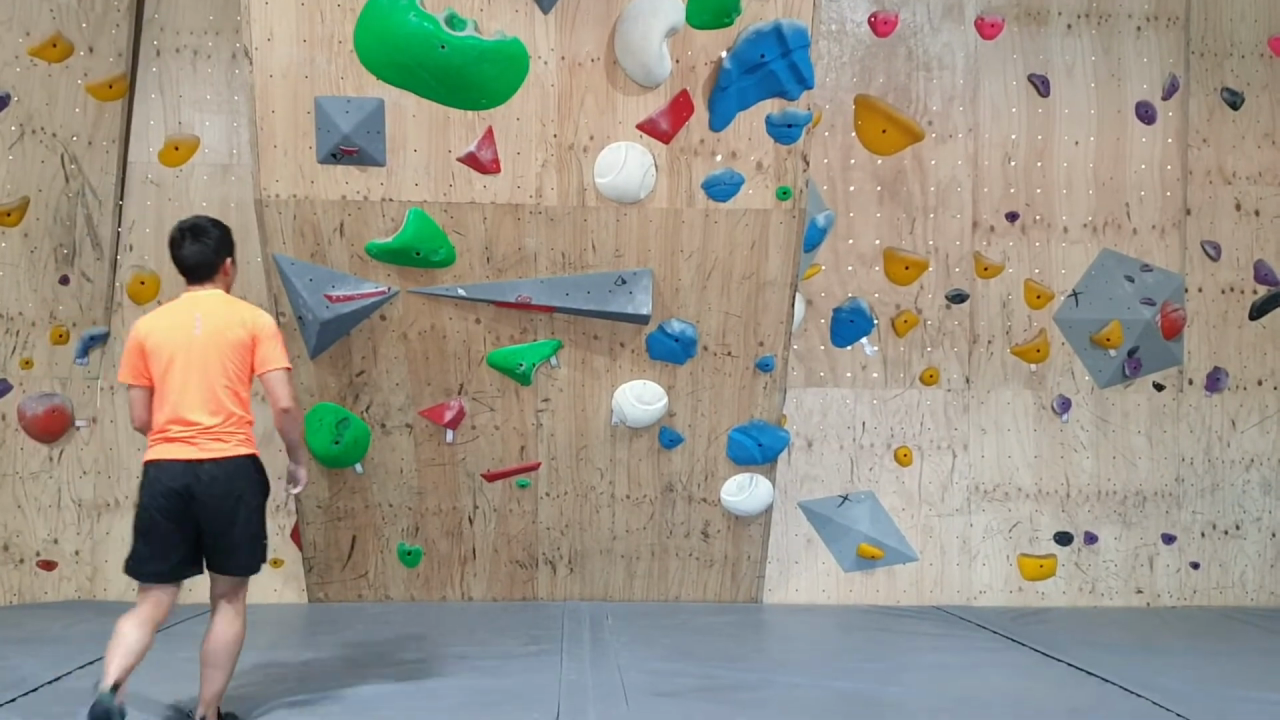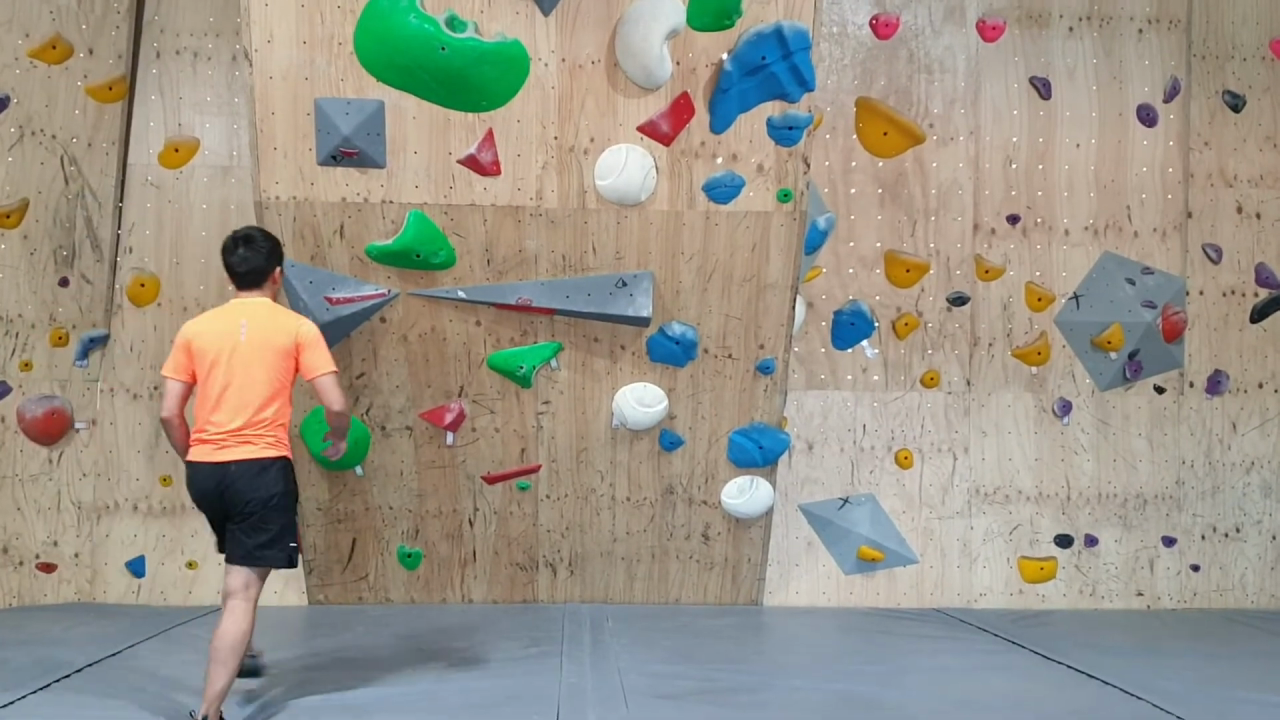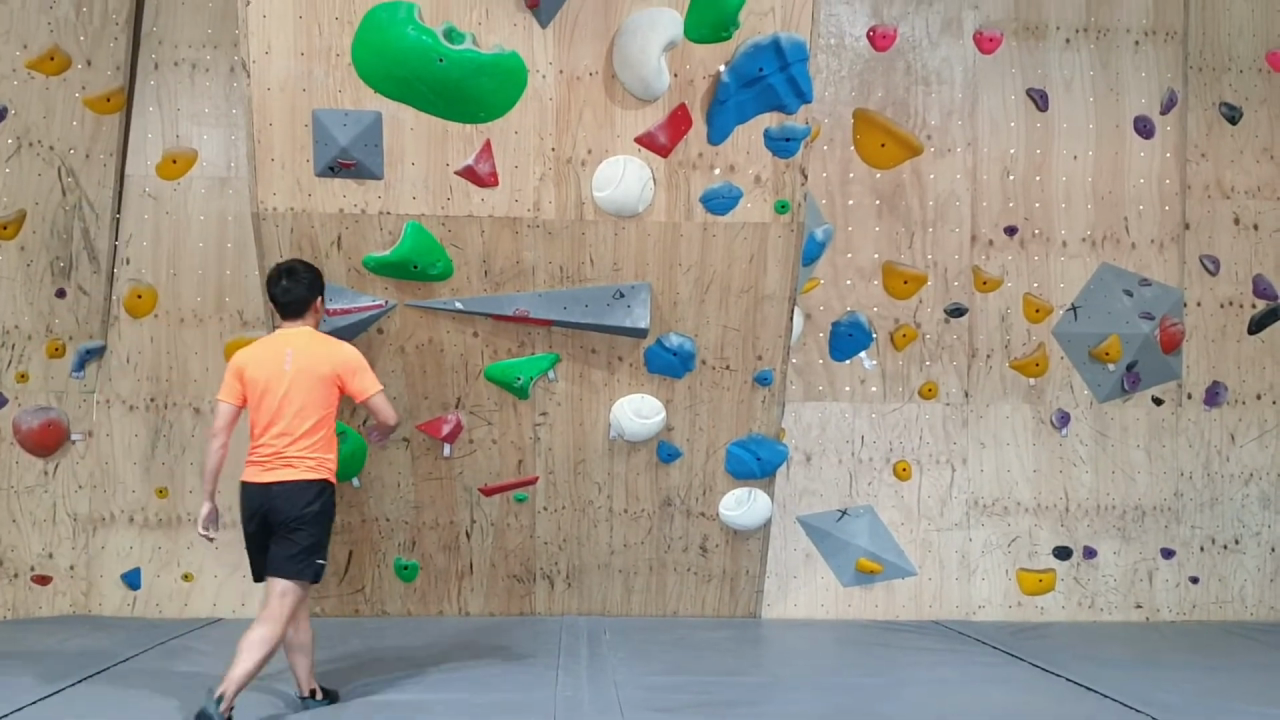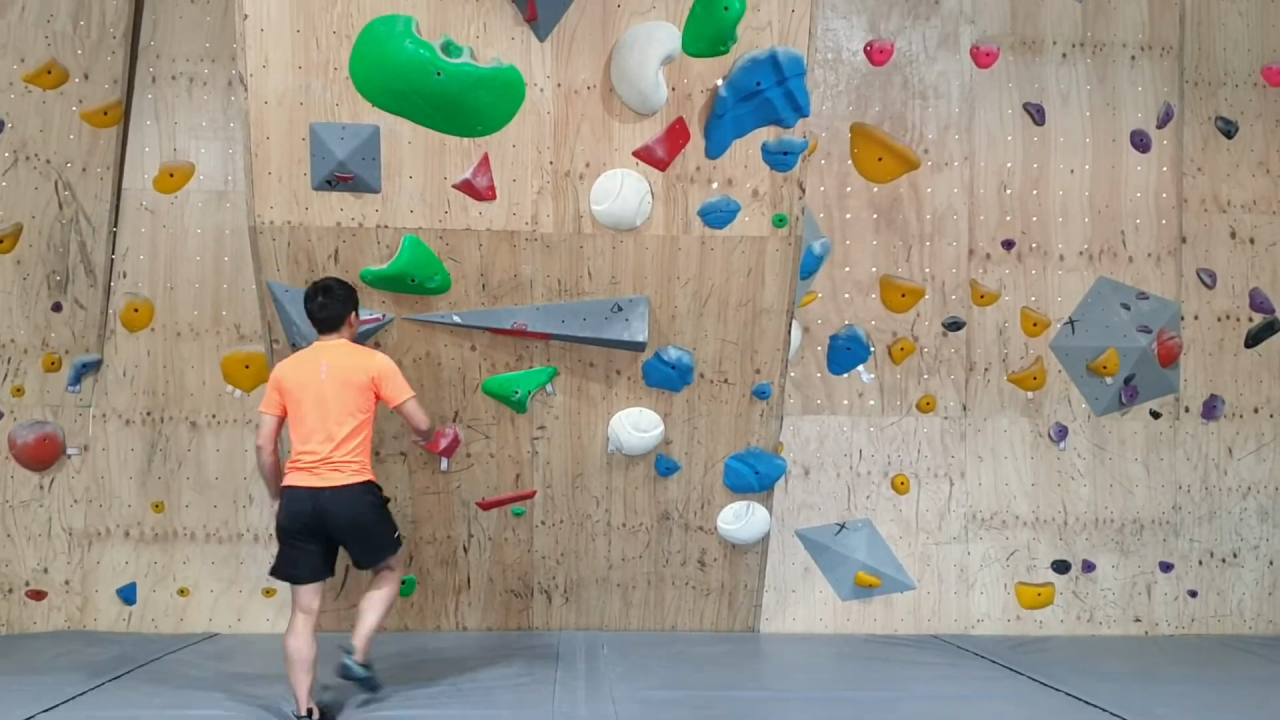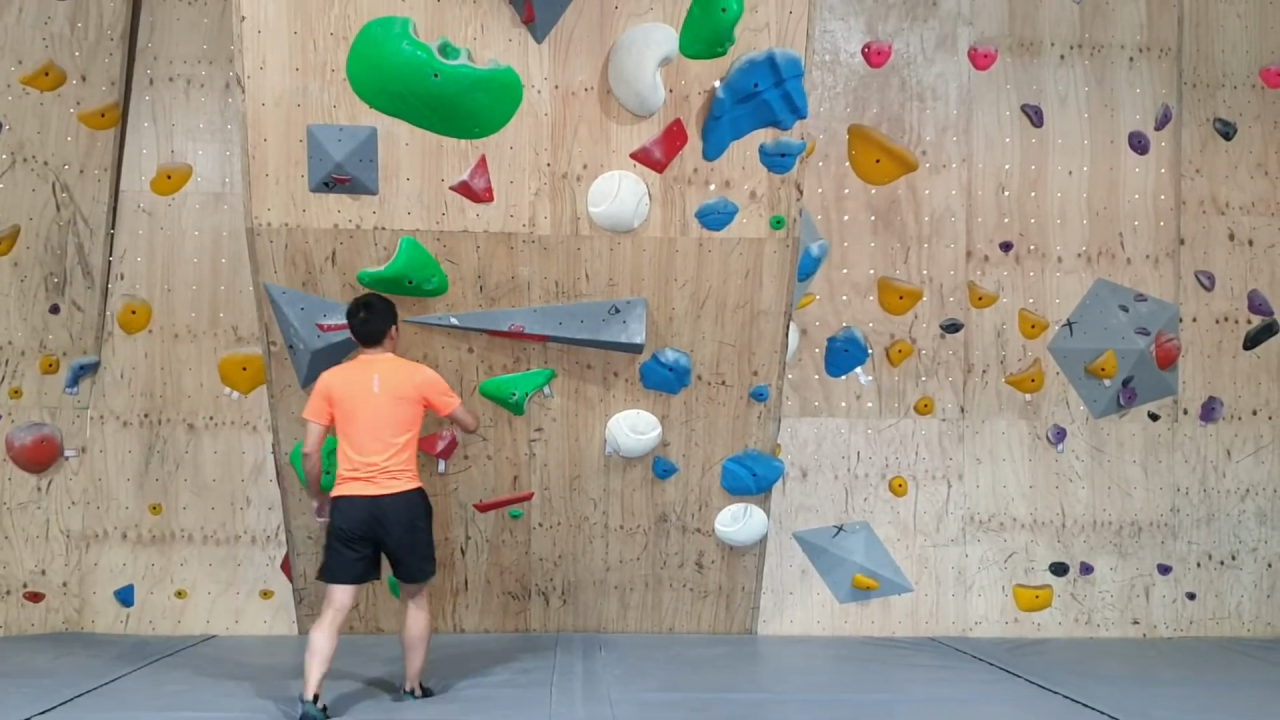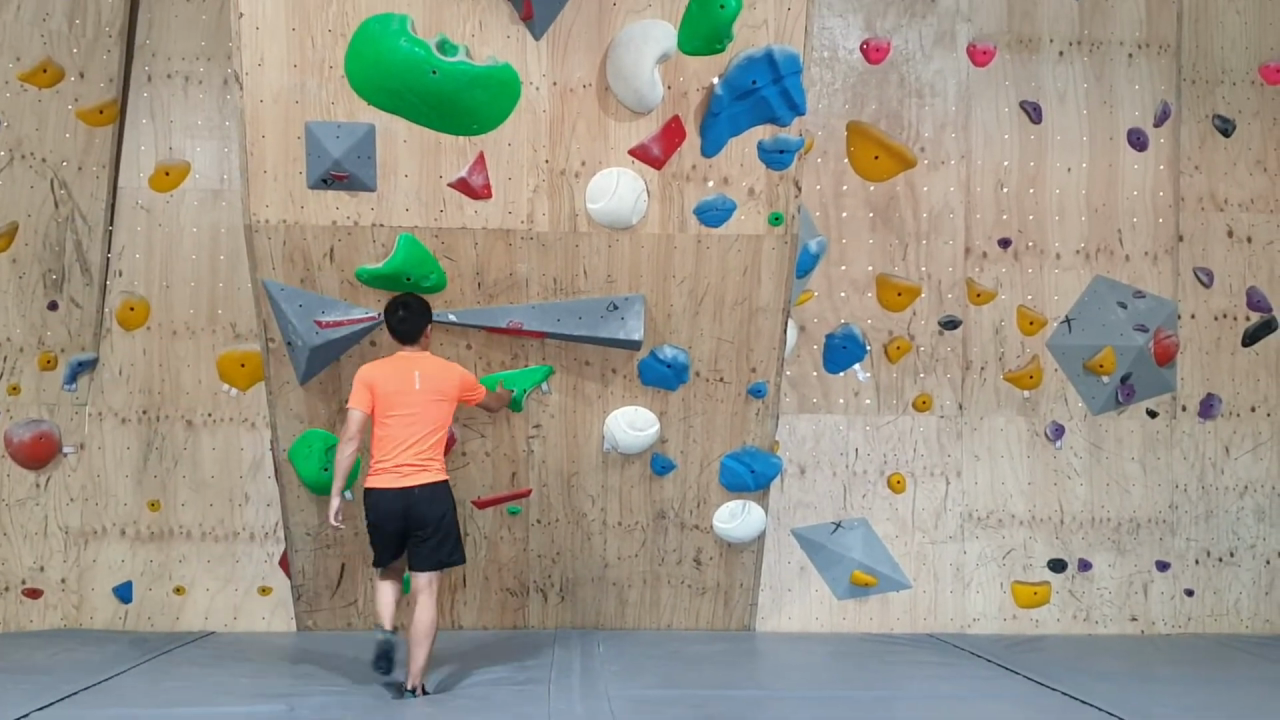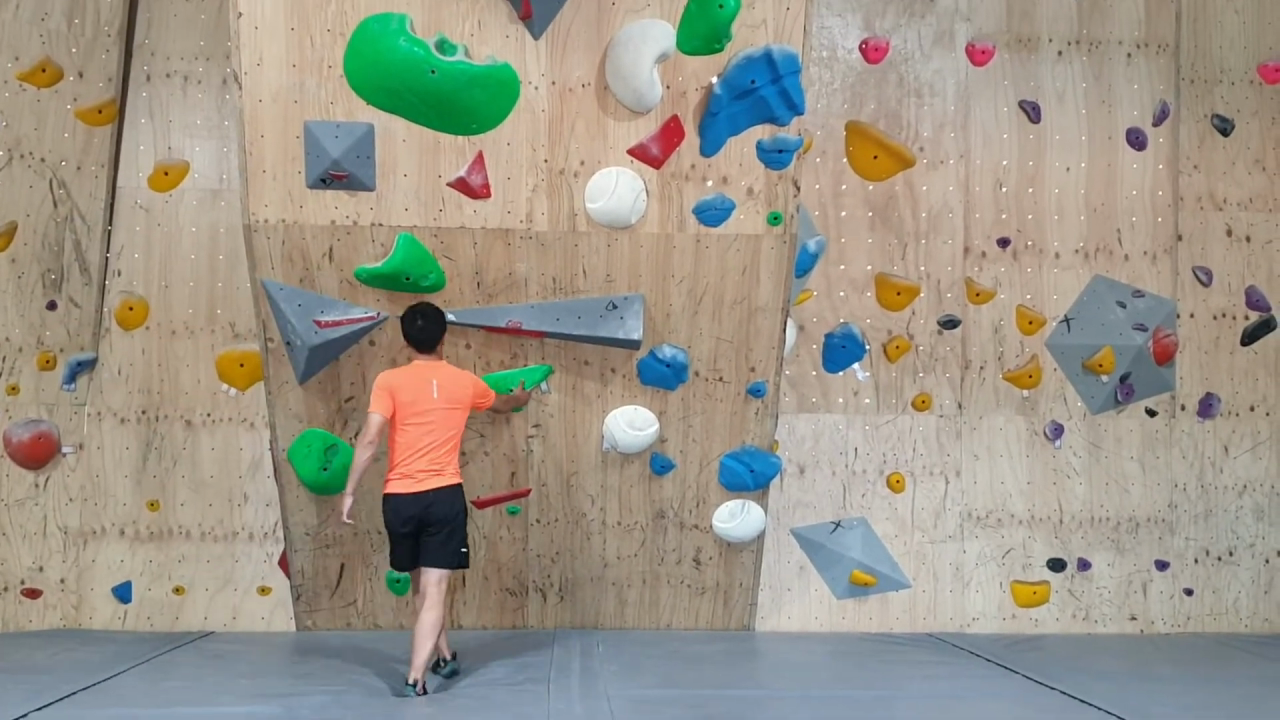
dt=0.3s
person 1, frame 1
left shoulder: (147, 326)
right shoulder: (254, 320)
left elbow: (140, 419)
right elbow: (284, 404)
right wrist: (299, 461)
left hip: (163, 473)
right hip: (231, 471)
left knee: (152, 603)
right knee: (228, 600)
person 1, frame 2
left shoulder: (195, 329)
right shoulder: (297, 327)
left elbow: (168, 414)
right elbow: (337, 405)
right wrist: (338, 437)
left hip: (205, 470)
right hip: (263, 469)
left knee: (247, 563)
right knee: (239, 594)
left ankle: (240, 651)
person 1, frame 3
left shoulder: (245, 357)
right shoulder: (339, 354)
left elbow: (218, 434)
right elbow: (388, 418)
left wrist: (208, 499)
right wrist: (379, 433)
left hip: (256, 490)
right hip: (307, 490)
left knee: (292, 591)
right knee: (279, 609)
person 1, frame 4
left shoulder: (285, 370)
right shoulder: (373, 363)
left elbow: (264, 445)
right elbow: (421, 425)
left wrist: (275, 497)
right wrist: (428, 439)
left hip: (297, 496)
right hip: (351, 493)
left knee: (305, 610)
right knee: (387, 573)
right ankle: (357, 654)
person 1, frame 5
left shoulder: (330, 380)
right shoulder: (420, 376)
left elbow: (310, 451)
right elbow: (469, 424)
left wrist: (318, 497)
right wrist: (467, 419)
left hip: (349, 504)
right hip: (403, 500)
left knee: (334, 609)
right knee: (416, 598)
right ankle: (413, 685)
person 1, frame 6
left shoulder: (370, 374)
right shoulder: (453, 374)
left elbow: (351, 437)
right elbow: (492, 403)
left wrist: (336, 492)
right wrist: (505, 397)
left hip: (381, 493)
right hip: (430, 492)
left knee: (388, 572)
right knee: (425, 592)
left ankle: (386, 634)
right ankle: (414, 684)
person 1, frame 7
left shoulder: (390, 381)
right shoulder: (466, 382)
left elbow: (370, 439)
right elbow: (500, 404)
left wrist: (349, 492)
right wrist: (520, 399)
left hip: (399, 498)
right hip: (445, 496)
left knee: (421, 583)
right knee: (434, 592)
left ankle: (442, 655)
right ankle: (415, 679)
